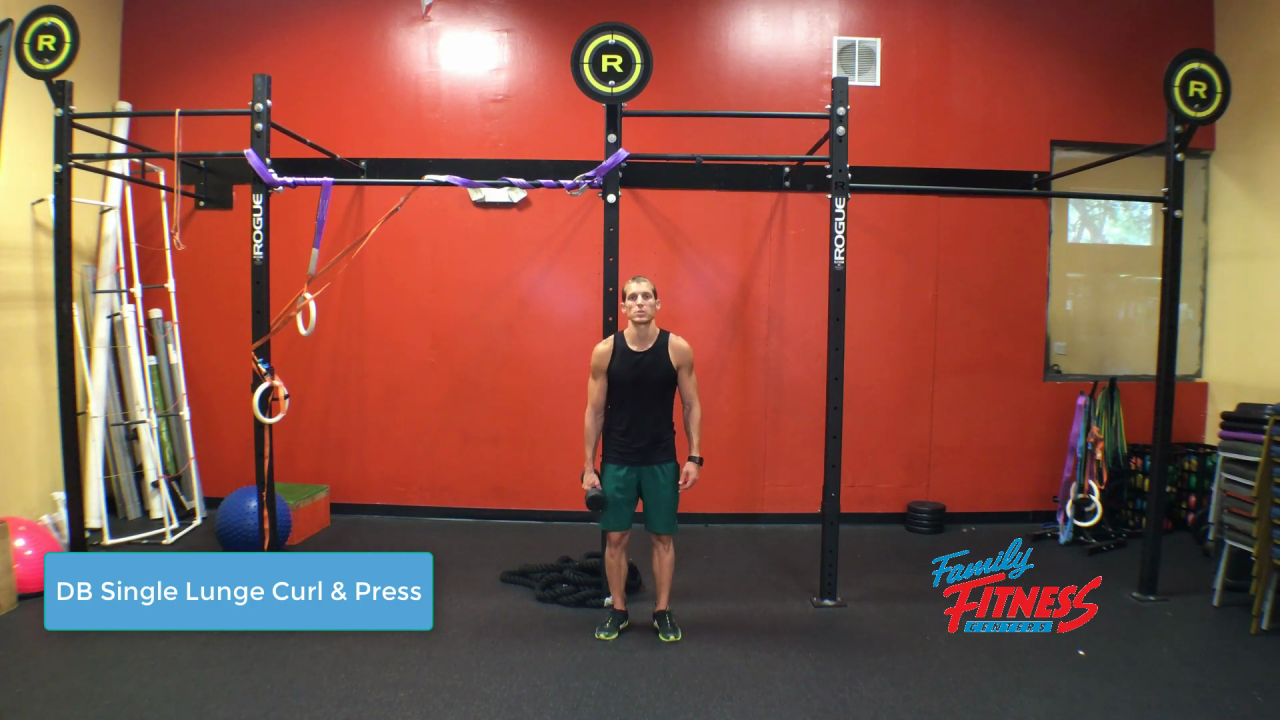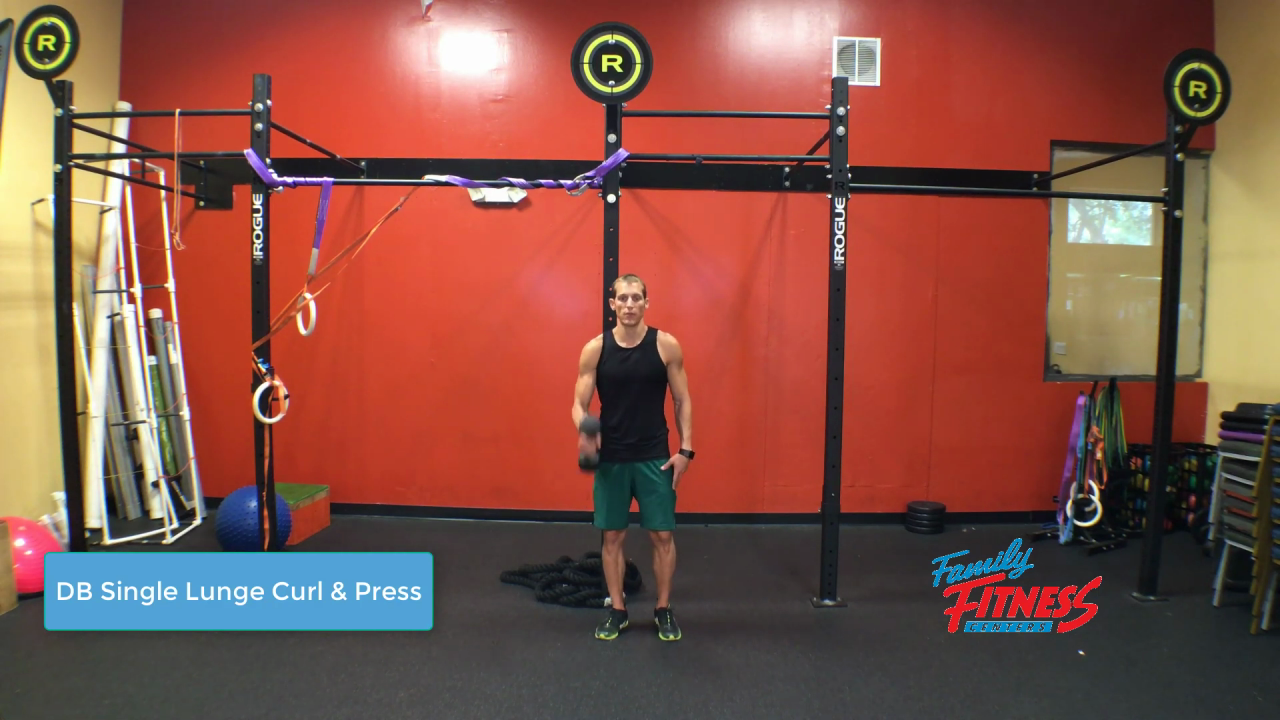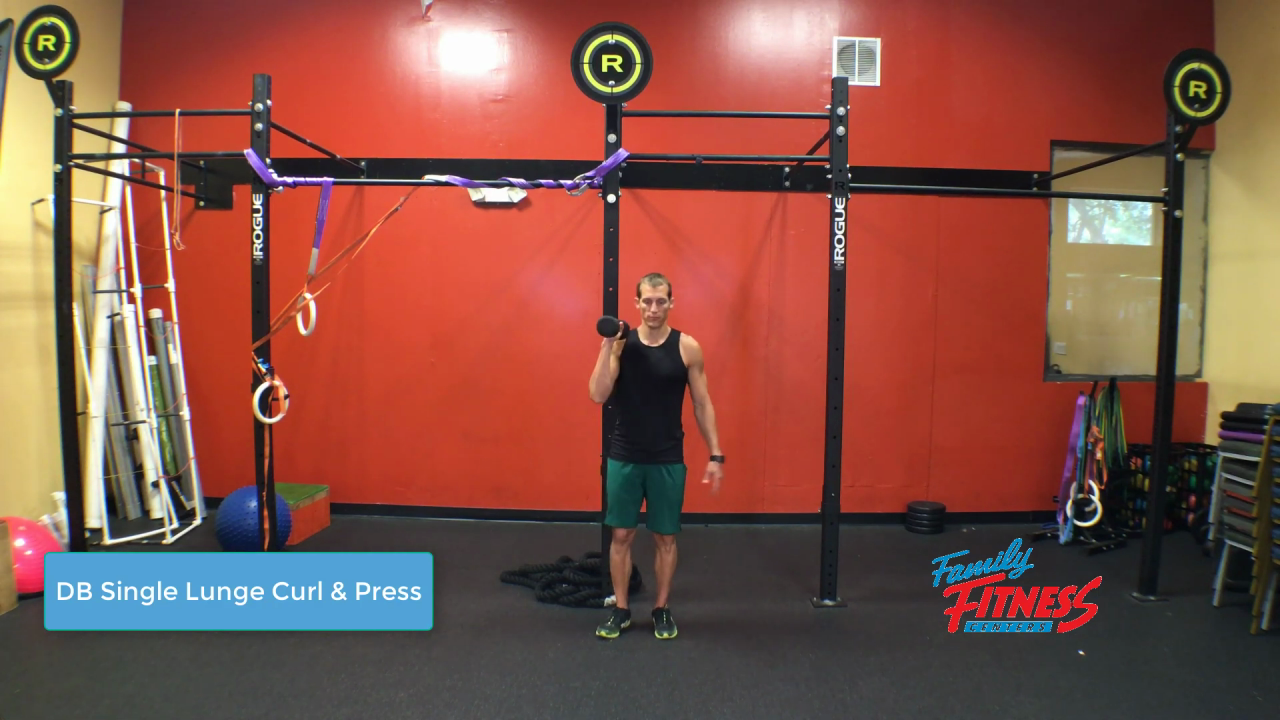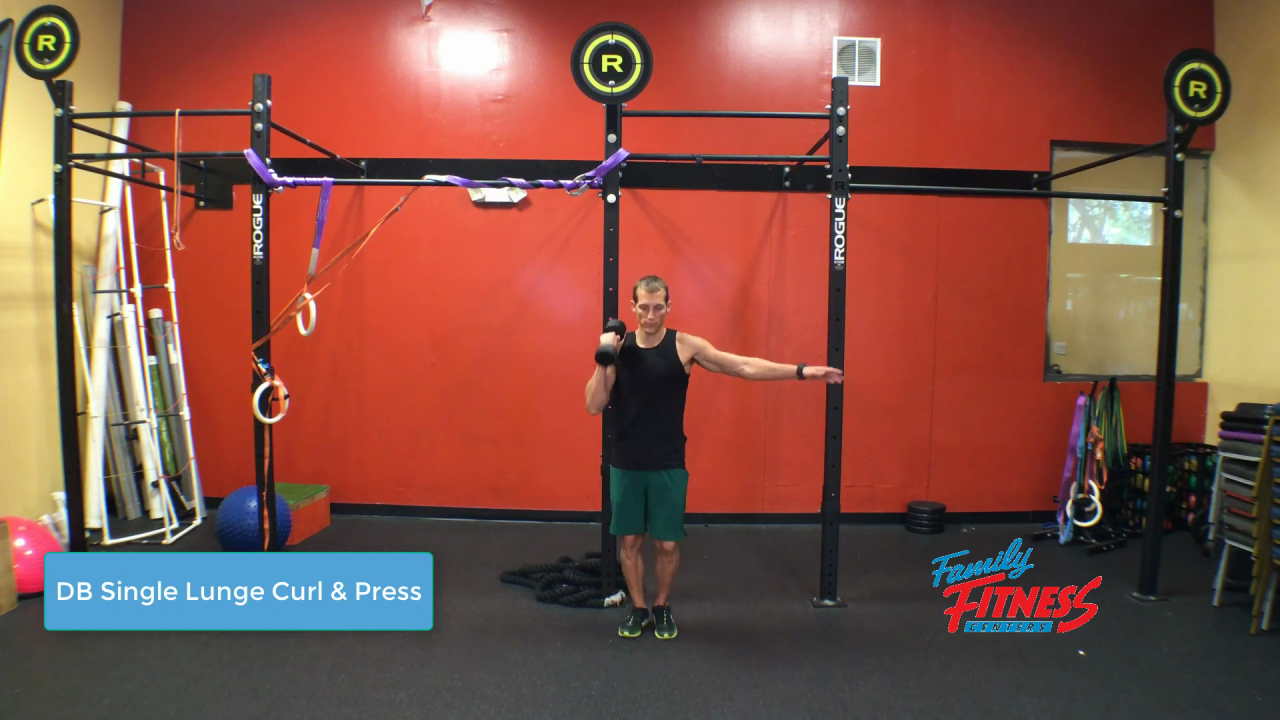
dt=0.5s
person 1, frame 1
left shoulder: (678, 348)
right shoulder: (605, 351)
left elbow: (691, 405)
right elbow: (594, 411)
left wrist: (694, 457)
right wrist: (589, 466)
left hip: (662, 460)
right hip: (617, 460)
left knee: (662, 537)
right knee: (615, 537)
left ankle: (662, 611)
right ankle: (618, 610)
person 1, frame 2
left shoulder: (666, 345)
right shoulder: (595, 348)
left elbow: (682, 400)
right elbow: (578, 405)
left wrist: (685, 448)
right wrist: (584, 431)
left hip: (655, 456)
right hip: (610, 458)
left knee: (662, 535)
right knee: (612, 535)
left ankle: (663, 609)
right ankle: (617, 610)
person 1, frame 3
left shoulder: (687, 347)
right shoulder: (622, 343)
left elbow: (703, 404)
right elbow: (598, 396)
left wrist: (715, 455)
right wrist: (607, 347)
left hip: (668, 459)
right hip: (624, 457)
left knee: (666, 537)
right knee: (621, 534)
left ankle: (662, 609)
right ankle: (620, 609)
person 1, frame 4
left shoulder: (685, 345)
right shoulder: (618, 346)
left elbow: (746, 366)
right elbow: (593, 406)
left wrist: (802, 370)
right wrist: (604, 359)
left hip: (668, 465)
right hip: (625, 464)
left knee: (667, 543)
right knee: (629, 540)
left ankle: (662, 607)
right ankle: (638, 609)
